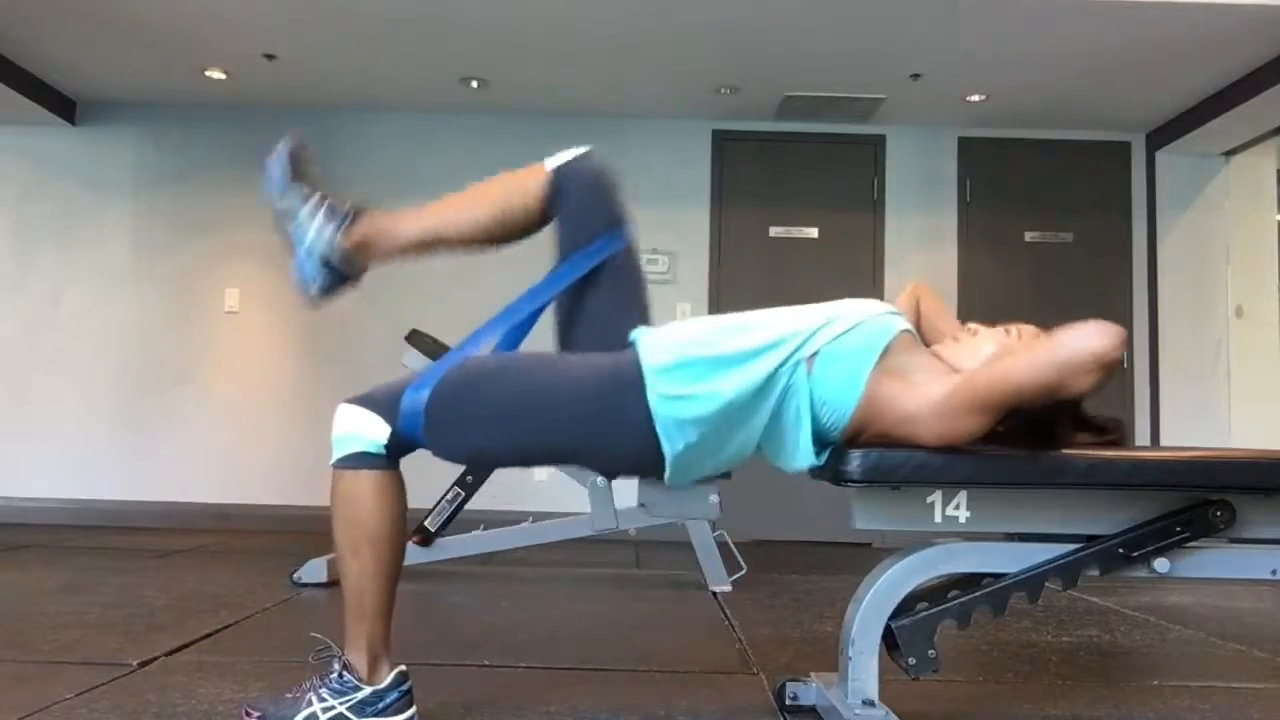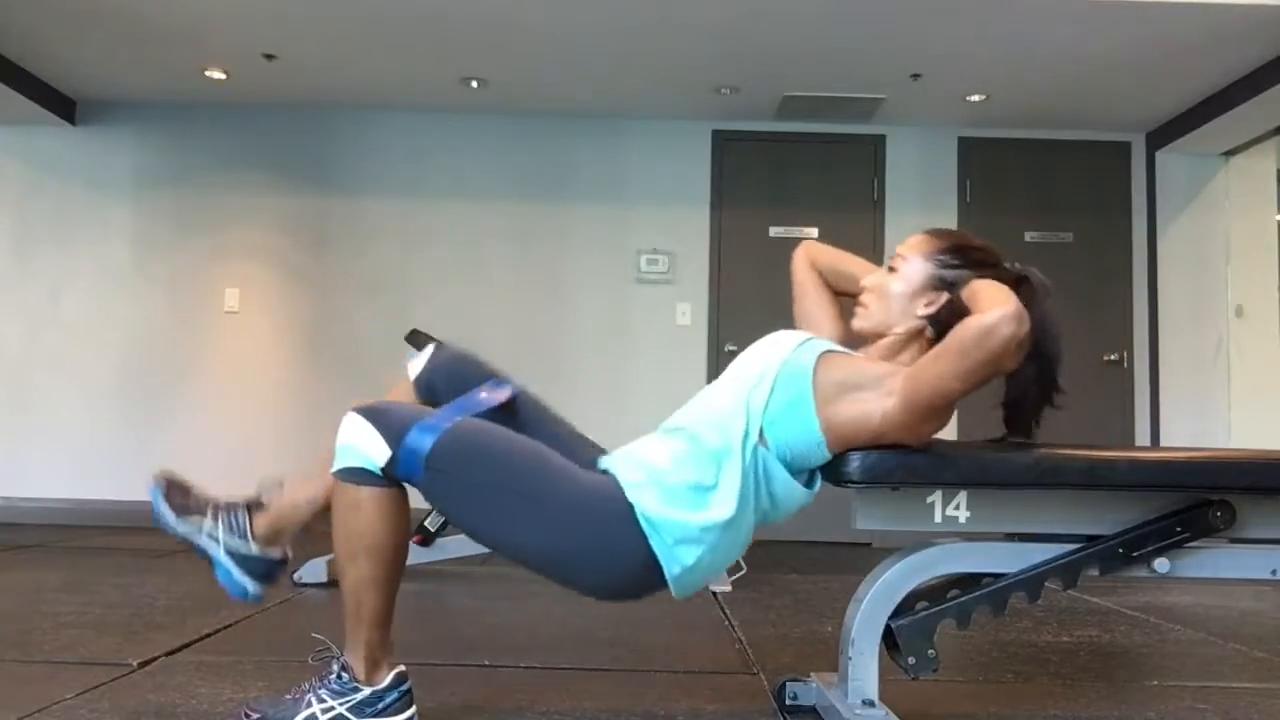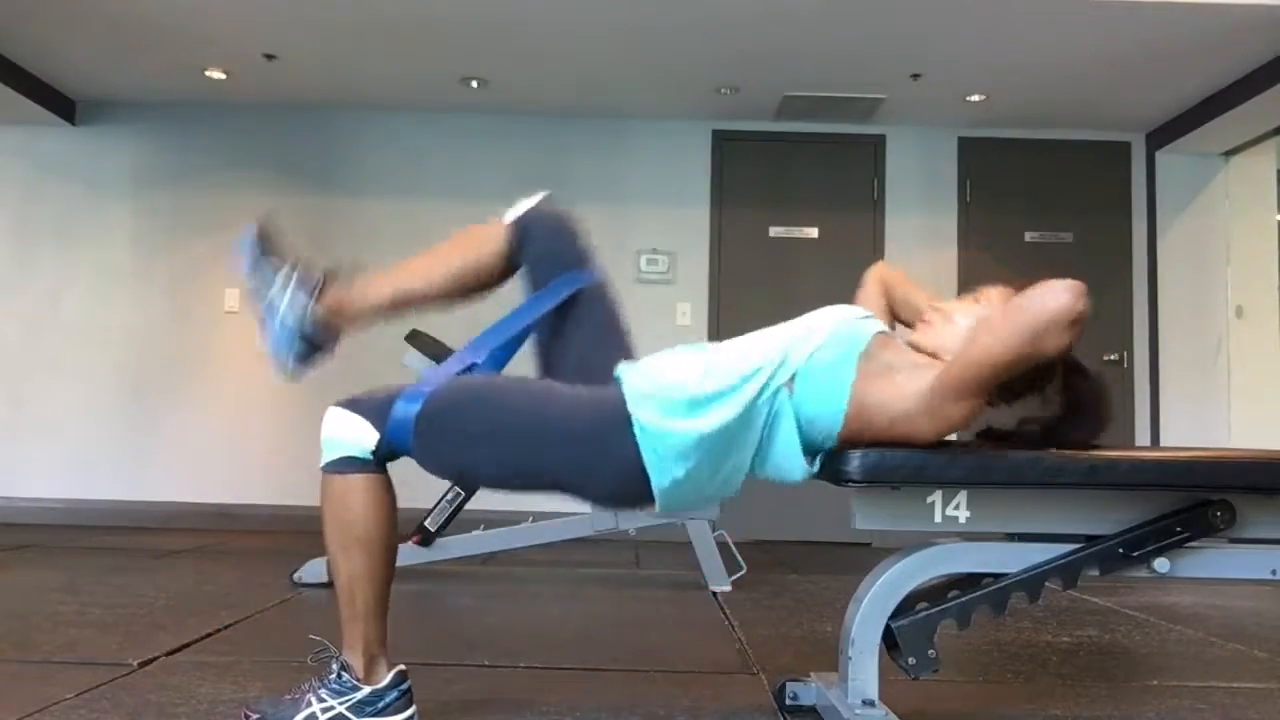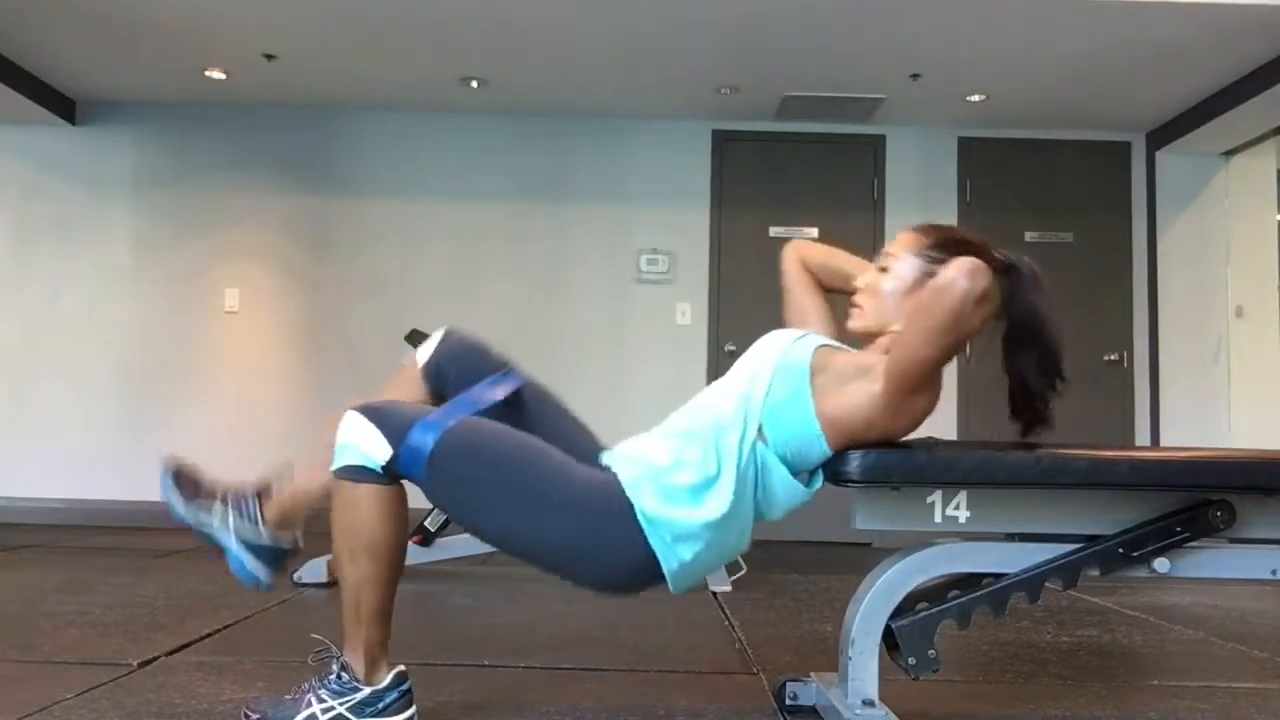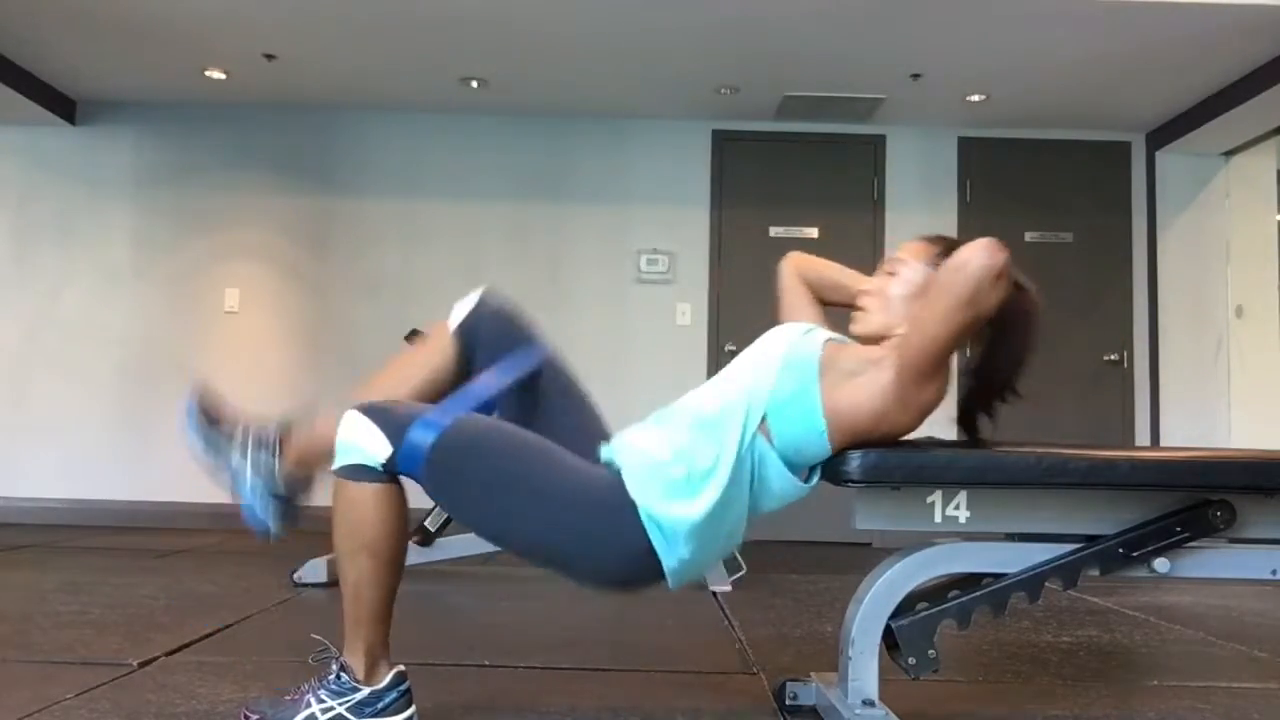
dt=1s
person 1, frame 1
left shoulder: (947, 407)
right shoulder: (923, 369)
left elbow: (1100, 343)
right elbow: (916, 292)
left wrist: (1012, 356)
right wrist: (951, 339)
left hip: (639, 405)
right hip: (639, 372)
left knee: (365, 423)
right knee: (577, 177)
right ankle: (347, 244)
person 1, frame 2
left shoulder: (897, 401)
right shoulder: (842, 359)
left elbow: (1006, 325)
right elbow: (808, 254)
left wrist: (975, 280)
right wrist: (895, 279)
left hip: (632, 534)
right hip: (622, 494)
left knee: (372, 434)
right knee: (439, 375)
right ankle: (260, 535)
person 1, frame 3
left shoulder: (933, 394)
right shoulder: (906, 360)
left elbow: (1061, 302)
right elbow: (881, 278)
left wrist: (986, 321)
right wrist: (932, 320)
left hip: (629, 437)
right hip: (634, 401)
left knee: (357, 427)
right knee: (539, 225)
right ankle: (324, 312)
person 1, frame 4
left shoulder: (895, 388)
right shoulder: (834, 358)
left elbow: (969, 280)
right elbow: (797, 255)
left wrist: (930, 279)
right wrist: (878, 273)
left hip: (634, 529)
right hip: (626, 487)
left knee: (371, 433)
right knee: (447, 361)
right ankle: (270, 522)
person 1, frame 5
left shoulder: (898, 385)
right shoulder: (843, 360)
left elbow: (986, 261)
right elbow: (793, 263)
left wrist: (928, 294)
right wrist: (876, 298)
left hip: (629, 515)
right hip: (621, 474)
left knee: (370, 431)
right knee: (479, 316)
right ankle: (283, 467)
